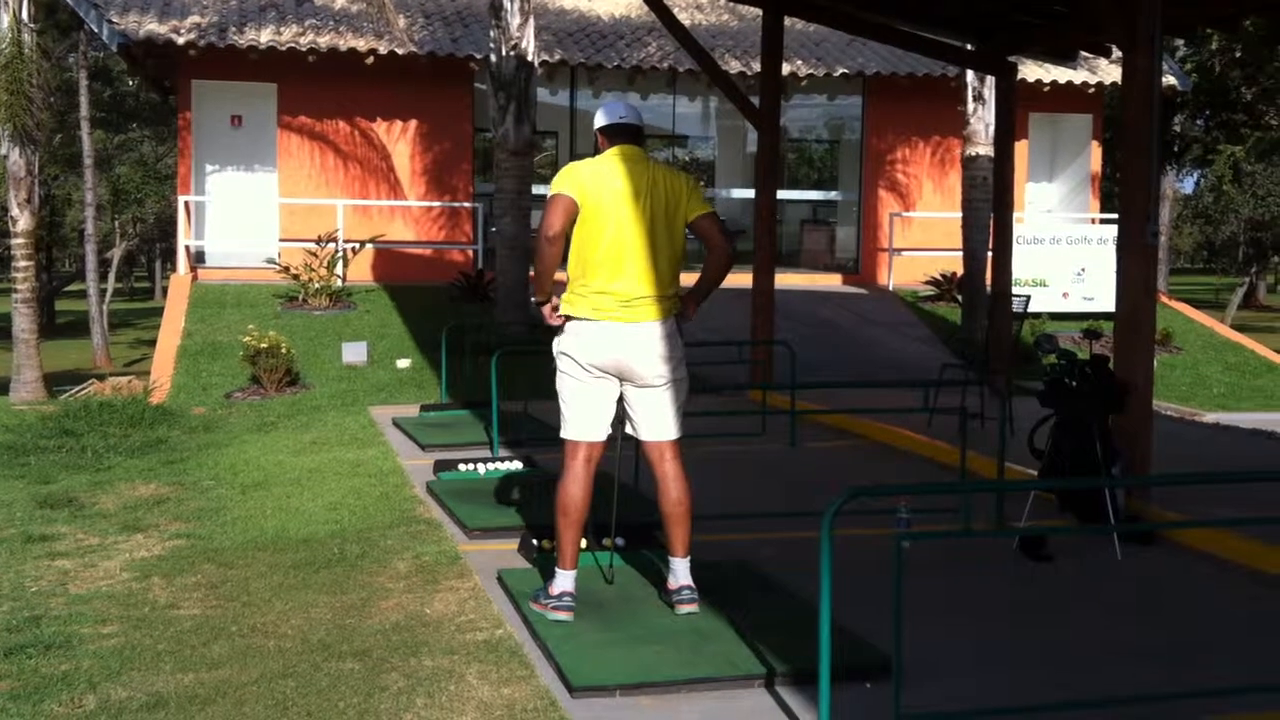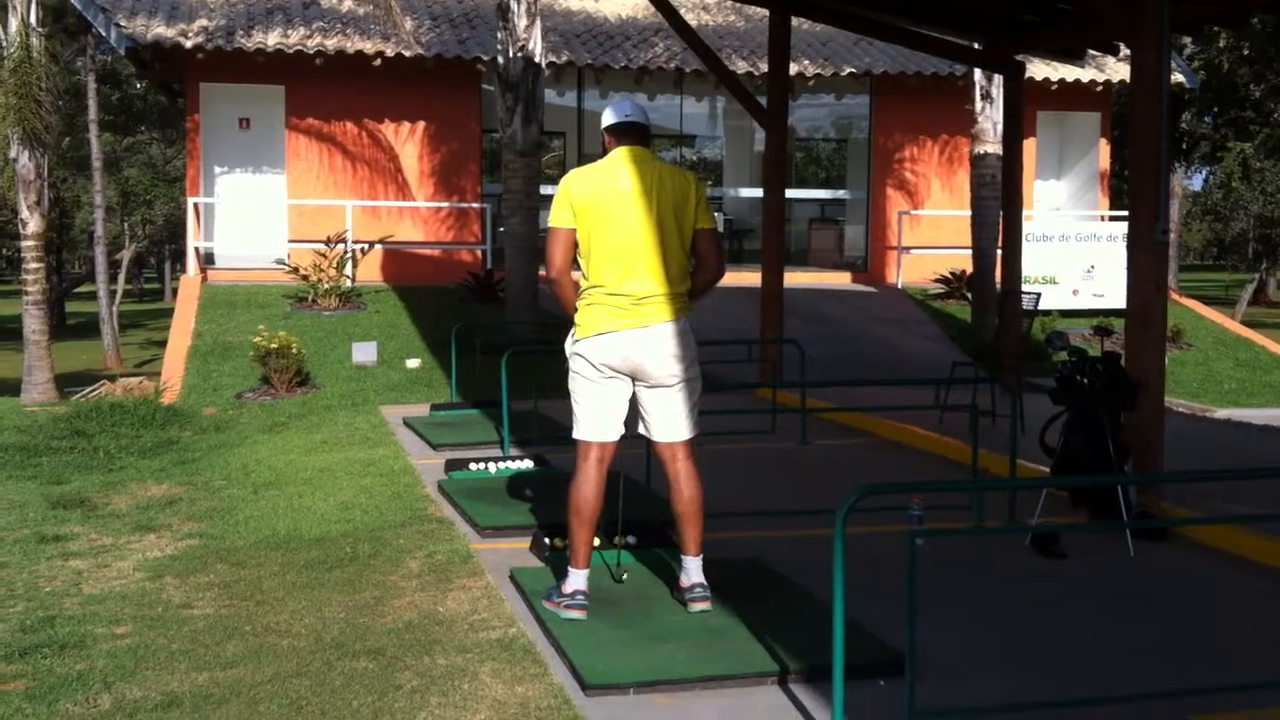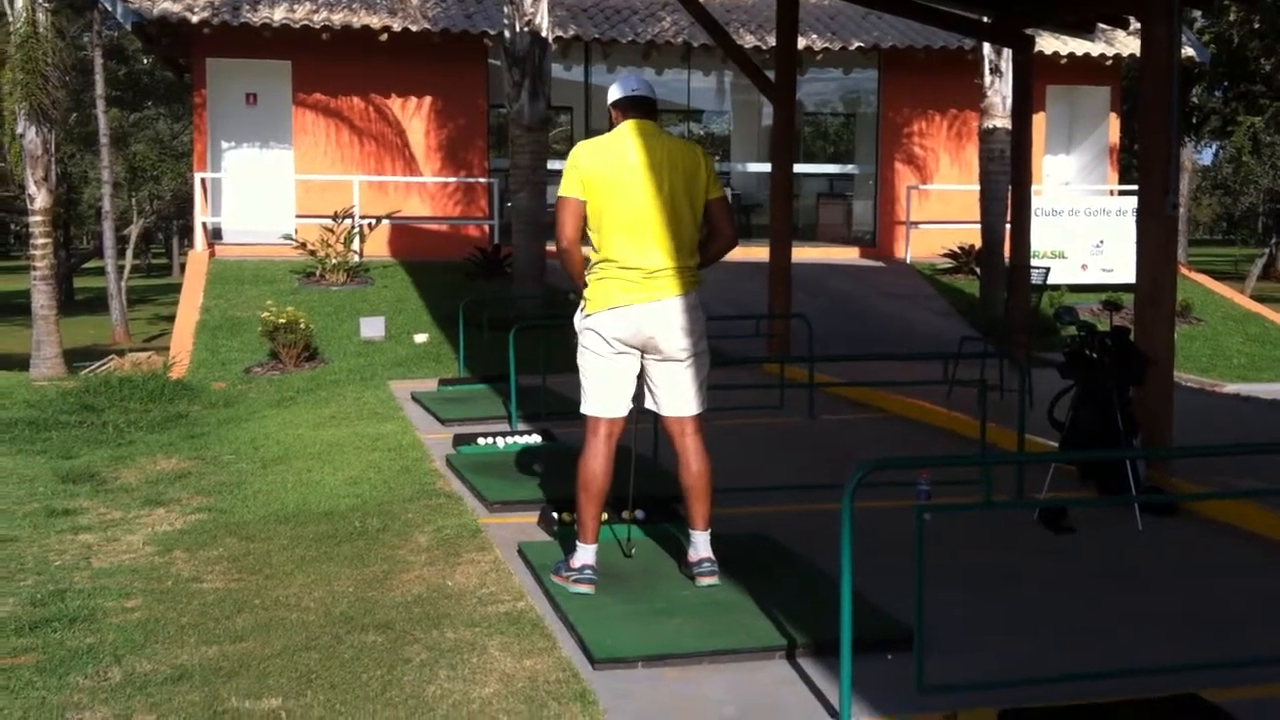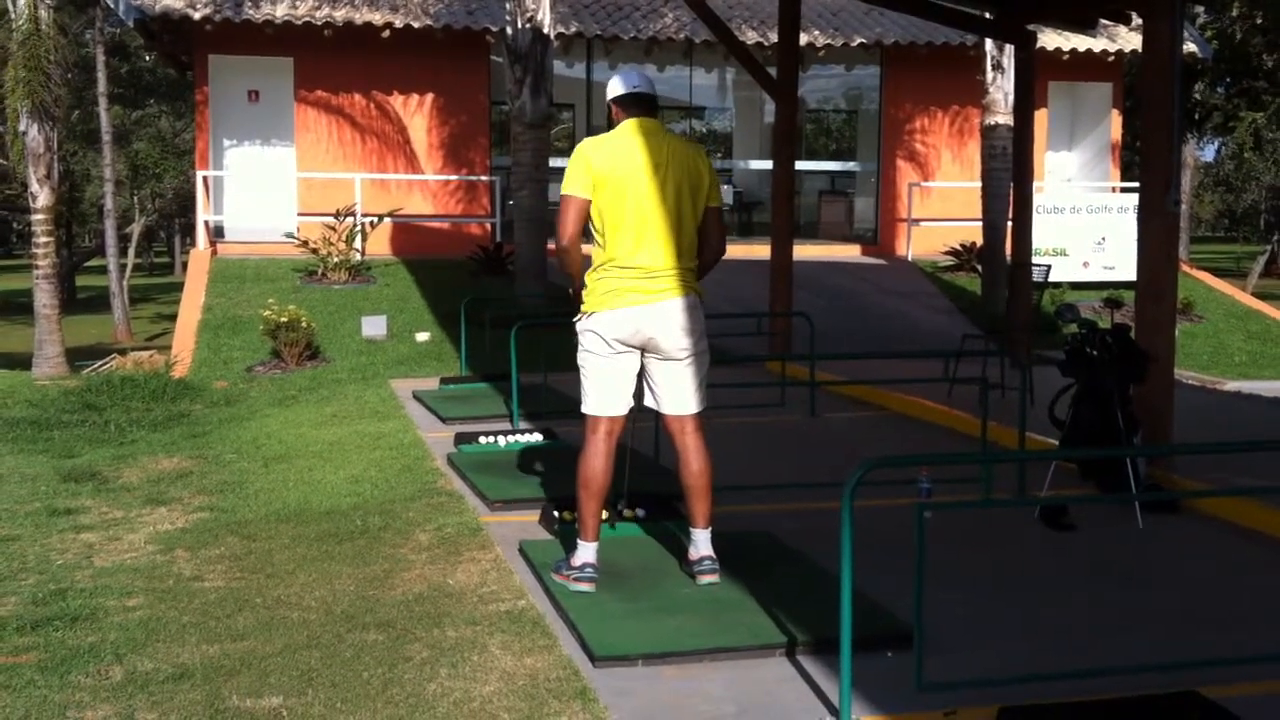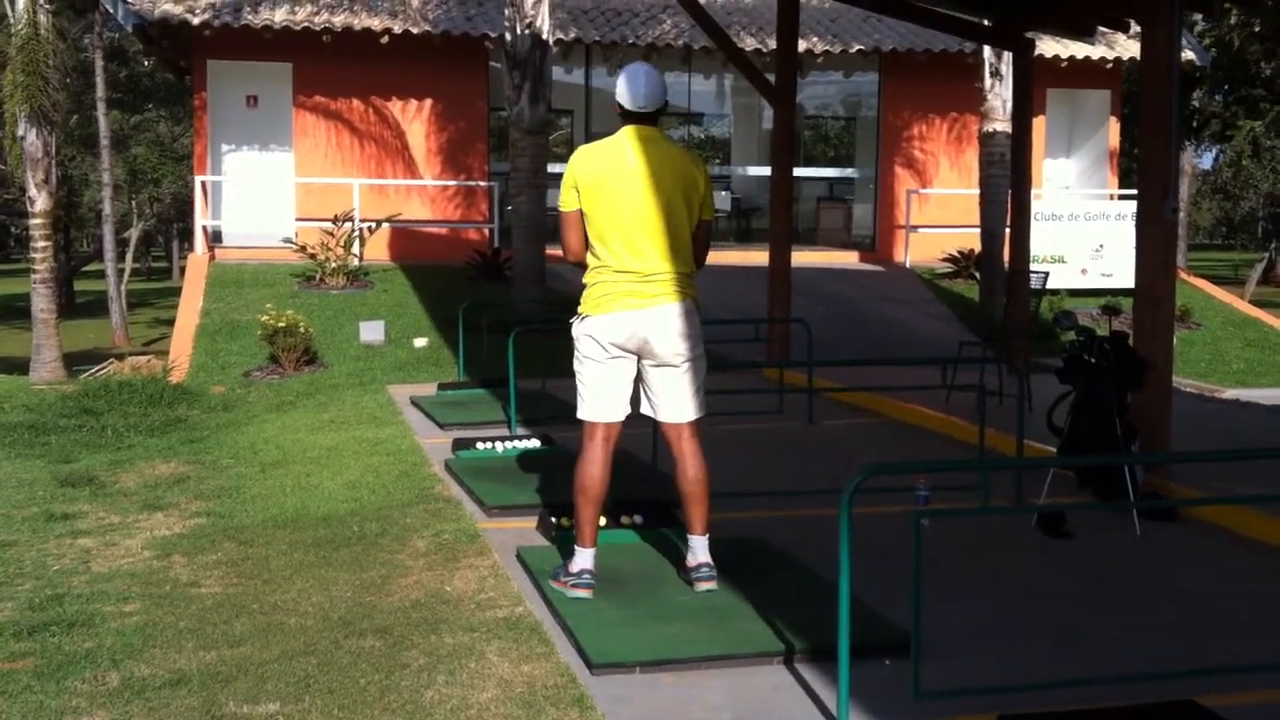
dt=1s
person 1, frame 1
left shoulder: (577, 173)
right shoulder: (677, 182)
left elbow: (550, 235)
right elbow: (722, 250)
left wrist: (544, 298)
right wrist: (690, 303)
left hip: (588, 332)
right hip: (654, 334)
left knee: (580, 458)
right knee: (666, 456)
left ankle: (563, 586)
right ankle: (682, 580)
person 1, frame 2
left shoulder: (577, 182)
right shoulder: (685, 183)
left elbow: (556, 270)
right elbow: (711, 266)
left hip: (598, 336)
right hip: (667, 334)
left knee: (592, 459)
right knee: (679, 456)
left ankle: (575, 585)
right ankle: (694, 578)
person 1, frame 3
left shoulder: (588, 153)
right shoulder: (692, 155)
left elbow: (567, 240)
right elbow: (725, 235)
left wrist: (585, 285)
left hip: (609, 310)
right hip: (676, 307)
left knee: (601, 433)
right knee: (687, 431)
left ankle: (584, 559)
right ankle: (702, 552)
person 1, frame 4
left shoulder: (591, 151)
right shoulder: (694, 155)
left elbow: (567, 239)
right elbow: (714, 246)
left wrist: (581, 287)
left hip: (609, 310)
right hip: (676, 307)
left knee: (600, 433)
right knee: (686, 429)
left ankle: (584, 557)
right ankle: (702, 551)
person 1, frame 5
left shoulder: (585, 159)
right shoulder: (690, 164)
left elbow: (573, 249)
right elbow: (699, 253)
left hip: (605, 314)
right hip: (672, 311)
left knee: (598, 438)
right knee: (684, 437)
left ankle: (582, 564)
right ankle: (700, 559)
